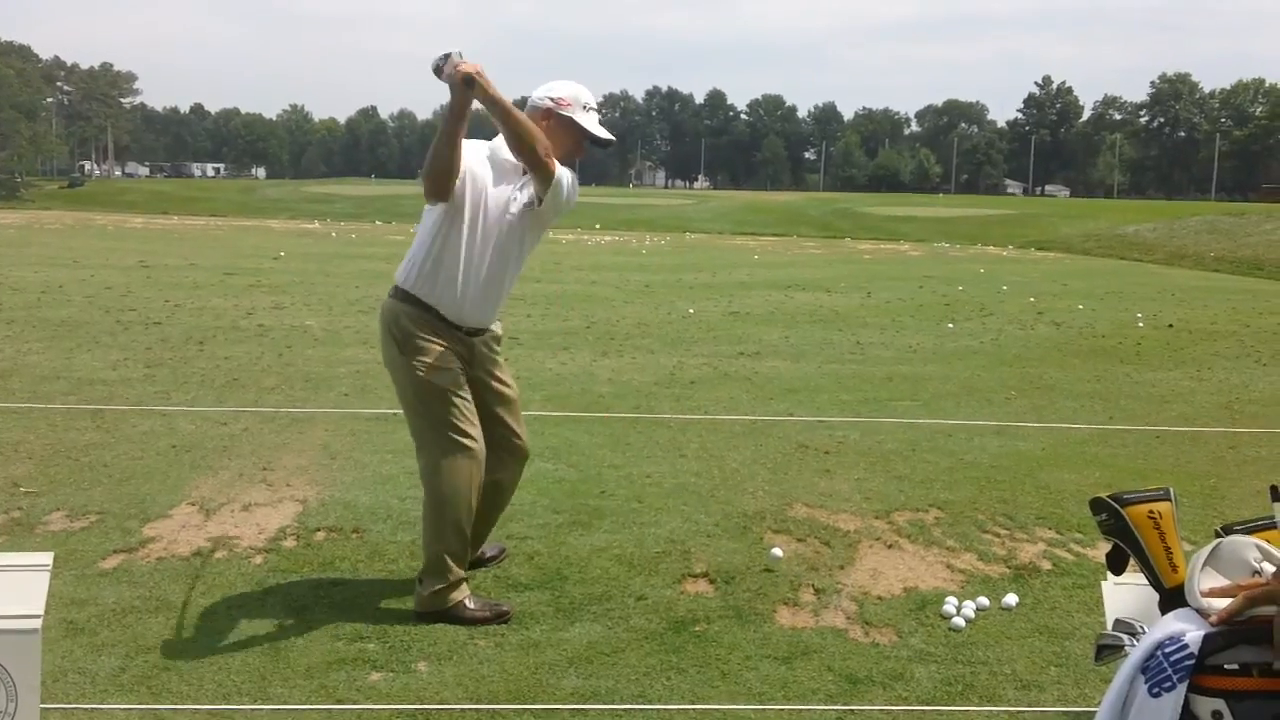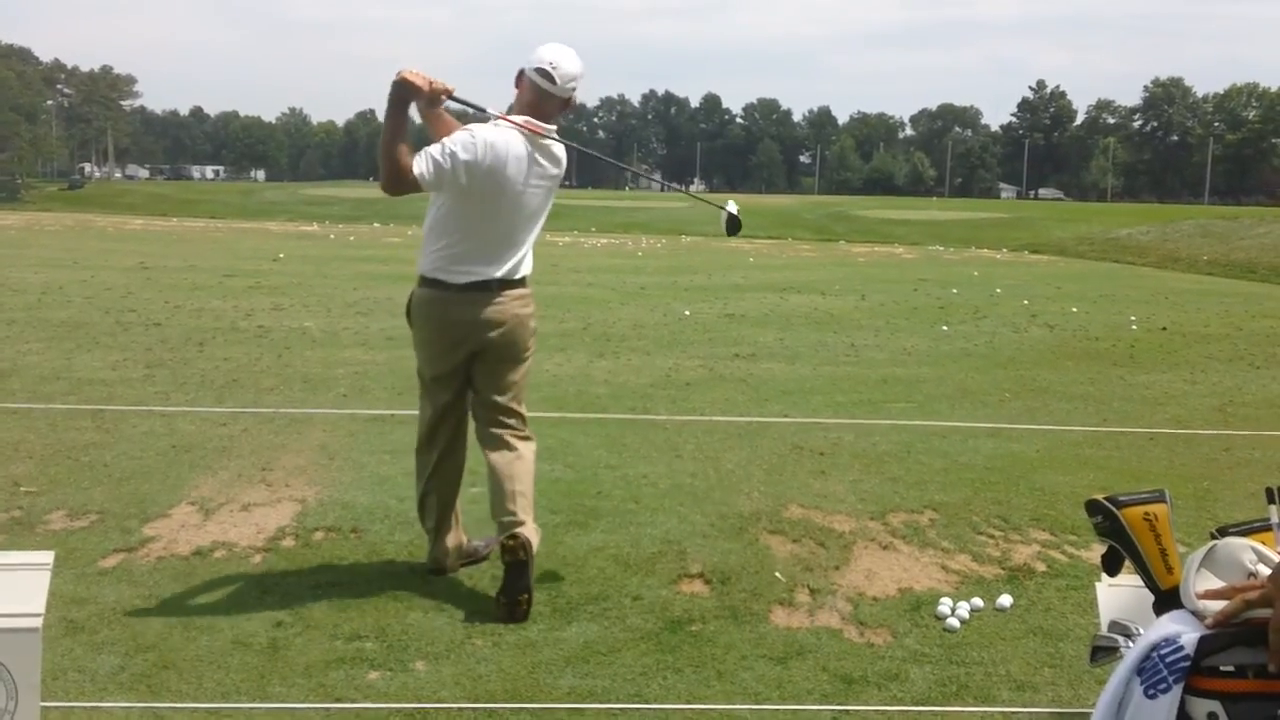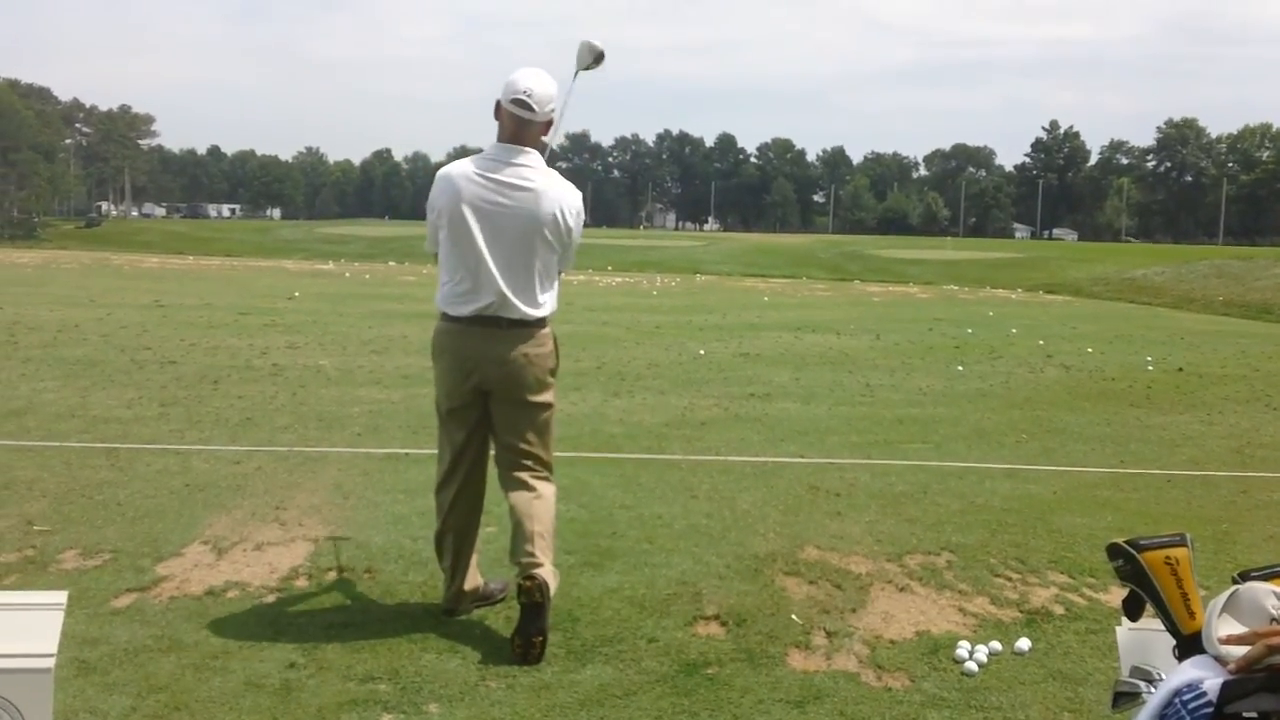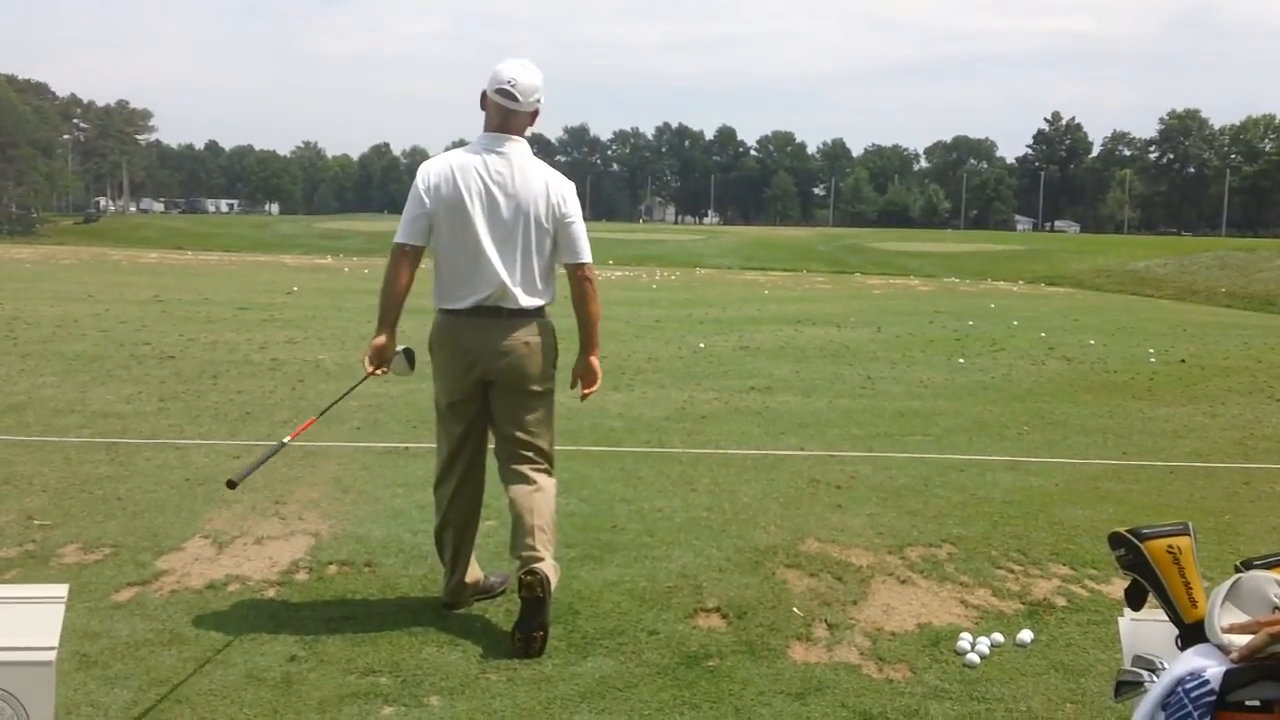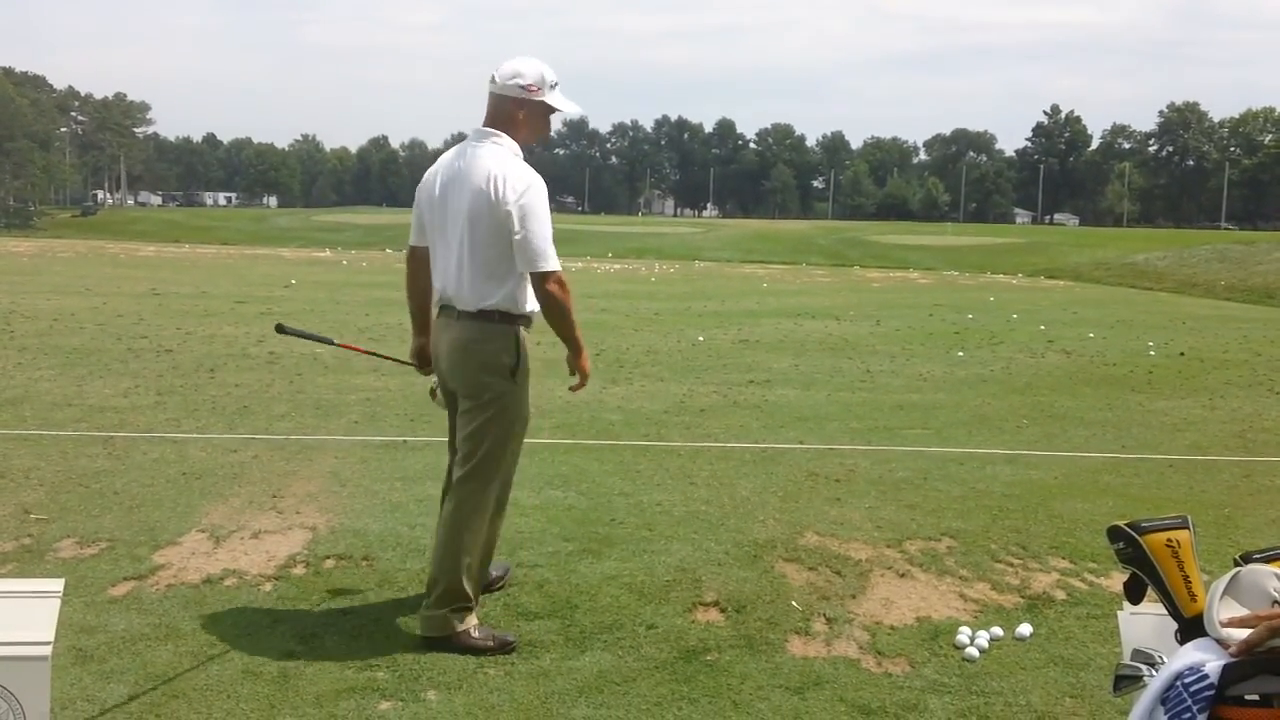
dt=1s
person 1, frame 1
left shoulder: (558, 185)
right shoulder: (469, 157)
left elbow: (535, 156)
right elbow: (437, 189)
left wrist: (489, 95)
right wrist: (456, 107)
left hip: (476, 335)
right hip: (419, 325)
left knee: (509, 451)
right knee: (459, 452)
left ankle: (464, 545)
right ankle: (441, 591)
person 1, frame 2
left shoulder: (483, 143)
right shoulder: (555, 157)
left elbow: (396, 181)
left wrist: (399, 107)
right wrist: (432, 108)
left hip: (441, 303)
right hip: (507, 306)
left knee: (440, 429)
right knee: (507, 427)
left ankle: (445, 544)
right ankle: (518, 538)
person 1, frame 3
left shoulder: (451, 180)
right shoulder: (565, 196)
left elbow: (440, 256)
right elbow: (554, 273)
left hip: (458, 339)
right hip: (526, 345)
left knee: (458, 469)
right knee: (528, 469)
left ankle: (460, 586)
right ankle: (535, 580)
person 1, frame 4
left shoulder: (438, 172)
right shoulder: (554, 185)
left elbow: (404, 255)
right elbow: (581, 275)
left wrist: (386, 331)
right wrist: (590, 350)
left hip: (456, 334)
right hip: (524, 337)
left knee: (457, 465)
right knee: (528, 463)
left ankle: (460, 580)
right ankle: (536, 572)
person 1, frame 5
left shoulder: (442, 166)
right shoulder: (519, 177)
left elbow: (418, 261)
right elbow: (547, 281)
left wrist: (421, 334)
right wrist: (577, 350)
left hip: (450, 330)
right hip: (493, 339)
left knee: (465, 467)
right knee: (482, 477)
left ankle: (464, 570)
right ankle: (446, 614)
